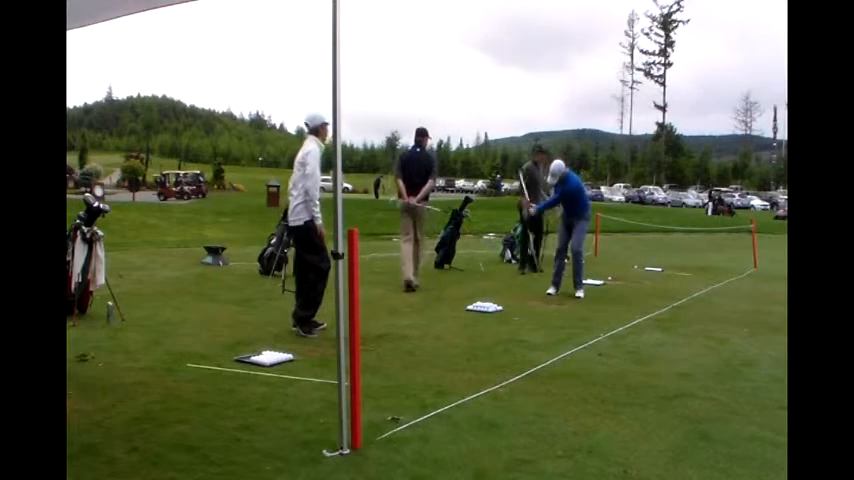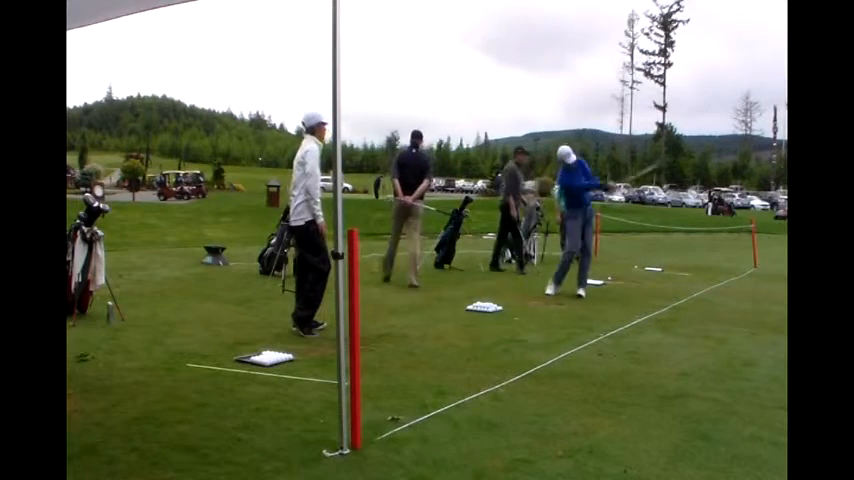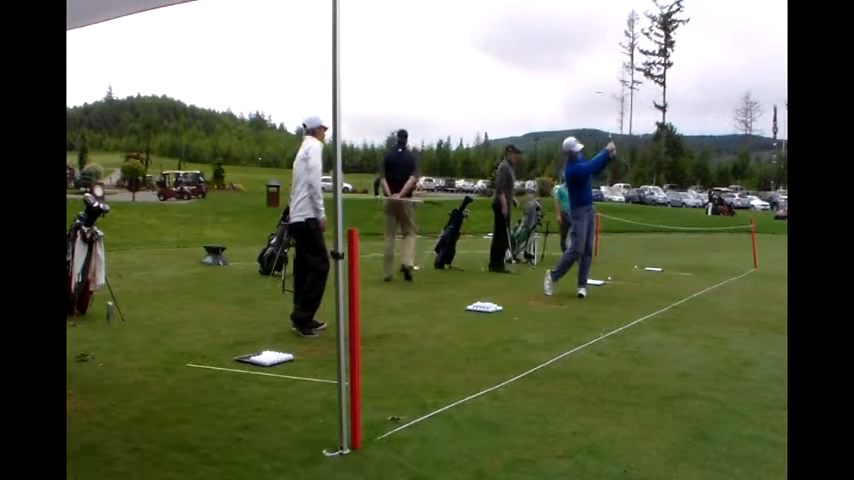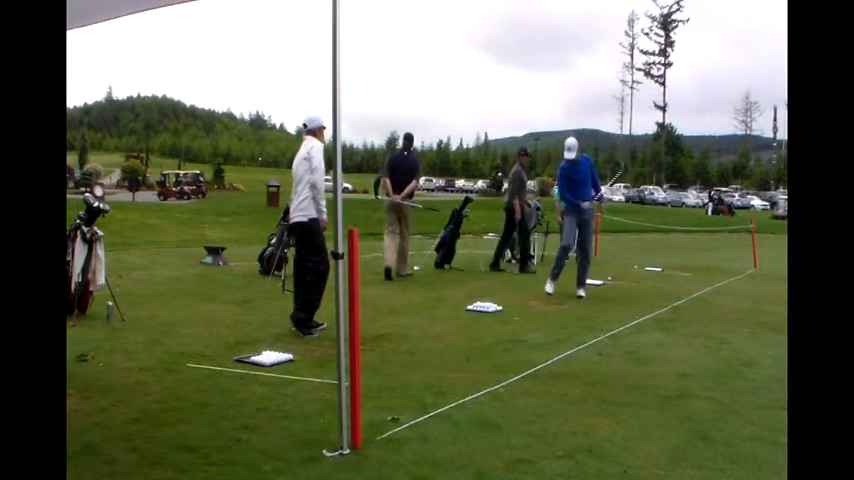
dt=0.5s
person 1, frame 1
left shoulder: (306, 149)
right shoulder: (313, 149)
right elbow: (310, 187)
right wrist: (318, 219)
left hip: (296, 218)
right hip: (305, 218)
left knee: (305, 267)
right knee: (320, 265)
left ankle: (302, 317)
right ankle: (303, 318)
person 1, frame 2
left shoulder: (305, 148)
right shoulder: (312, 149)
right elbow: (311, 186)
right wrist: (319, 217)
left hip: (298, 217)
right hip: (307, 218)
left knee: (306, 267)
right knee: (320, 266)
left ankle: (303, 317)
right ankle: (302, 318)
person 1, frame 3
left shoulder: (304, 149)
right shoulder: (314, 147)
right elbow: (314, 182)
right wrist: (321, 214)
left hip: (298, 217)
right hip: (307, 216)
left knee: (304, 267)
right knee: (318, 266)
left ankle: (302, 317)
right ankle: (302, 318)
person 1, frame 4
left shoulder: (302, 150)
right shoulder: (315, 146)
left elbow: (303, 184)
right elbow: (316, 181)
right wrist: (323, 214)
left hip: (297, 217)
right hip: (309, 216)
left knee: (304, 267)
right knee: (319, 267)
left ankle: (302, 318)
right ankle: (302, 318)
person 2, frame 1
left shoulder: (404, 156)
right shoulder: (430, 158)
left elbow: (398, 179)
right elbow: (431, 182)
left wrist: (406, 198)
right wrist: (417, 199)
left hip: (405, 202)
right hip: (421, 203)
left knee: (406, 239)
right knee: (417, 240)
left ankle: (408, 276)
right ankle: (414, 278)
person 2, frame 2
left shoulder: (400, 156)
right shoulder: (425, 160)
left elbow: (395, 178)
right elbow: (426, 182)
left wrist: (401, 196)
right wrist: (412, 198)
left hip: (399, 201)
right hip: (416, 202)
left knee: (394, 237)
right knee: (414, 239)
left ankle: (387, 272)
right ankle: (413, 279)
person 2, frame 3
left shoulder: (388, 156)
right shoulder: (411, 157)
left elbow: (383, 178)
right elbow: (413, 179)
left wrist: (390, 194)
right wrist: (400, 194)
left hip: (390, 200)
right hip: (406, 199)
left knee: (389, 236)
right knee: (409, 233)
left ankle: (388, 273)
right ankle: (407, 263)
person 2, frame 4
left shoulder: (393, 158)
right shoulder: (415, 161)
left elbow: (385, 178)
right elbow: (415, 182)
left wrist: (392, 195)
right wrist: (401, 196)
left hip: (391, 200)
right hip: (406, 201)
left knee: (390, 233)
right knee: (404, 235)
left ankle: (389, 264)
right ankle: (402, 269)
person 3, frame 1
left shoulder: (571, 185)
right shoulder: (556, 178)
left elbow: (554, 201)
right elbow: (555, 198)
left wrist: (537, 210)
right wrist: (539, 207)
left hip: (581, 216)
right hip: (567, 215)
left knee: (575, 249)
right knee: (561, 249)
left ankle: (579, 287)
right ankle: (555, 285)
person 3, frame 2
left shoulder: (580, 163)
right shoulder: (564, 177)
left elbow: (591, 180)
right elbow: (584, 186)
left wrist: (604, 186)
right wrist: (604, 185)
left hip: (588, 211)
right hip: (573, 213)
left knee: (587, 250)
right knee: (571, 250)
left ankle: (581, 285)
right ankle: (555, 282)
person 3, frame 3
left shoulder: (580, 158)
right shoulder: (572, 169)
left elbow: (595, 169)
right elbow: (592, 166)
left wrist: (608, 156)
right wrist: (606, 150)
left hip: (589, 209)
right hip: (579, 211)
left knee: (588, 250)
right knee: (577, 249)
left ankle: (582, 285)
right ankle: (553, 275)
person 3, frame 4
left shoulder: (587, 160)
right shoulder: (564, 168)
left elbow: (594, 180)
right elbow: (562, 193)
right wrist: (579, 204)
left hip: (588, 210)
right hip: (571, 210)
left knee: (585, 250)
right knee: (566, 245)
left ankle: (581, 286)
right ankle: (552, 278)
person 4, frame 1
left shoulder: (541, 168)
right shoulder: (528, 168)
right elbow: (523, 190)
left wrist: (545, 197)
left knee: (539, 235)
right knee: (526, 236)
left ankle: (533, 263)
right ankle: (523, 264)
person 4, frame 2
left shoulder: (516, 168)
right shoulder: (511, 168)
right elbow: (507, 190)
left wrist: (522, 199)
right wrist: (512, 208)
left hip: (511, 206)
right hip: (509, 206)
left knee: (502, 236)
right knee: (517, 236)
left ankle: (494, 264)
right ankle: (520, 265)
person 4, frame 3
left shoulder: (509, 167)
right shoulder: (504, 167)
right elbow: (499, 188)
left wrist: (512, 198)
right wrist: (504, 206)
left hip: (504, 205)
right hip: (501, 205)
left knee: (501, 235)
right knee: (502, 235)
left ankle: (495, 264)
right ankle: (497, 264)
person 4, frame 4
left shoulder: (521, 170)
right shoulder: (517, 171)
right elbow: (513, 194)
left wrist: (525, 203)
right wrist: (517, 211)
left hip: (518, 208)
right hip: (514, 208)
right knee: (515, 236)
